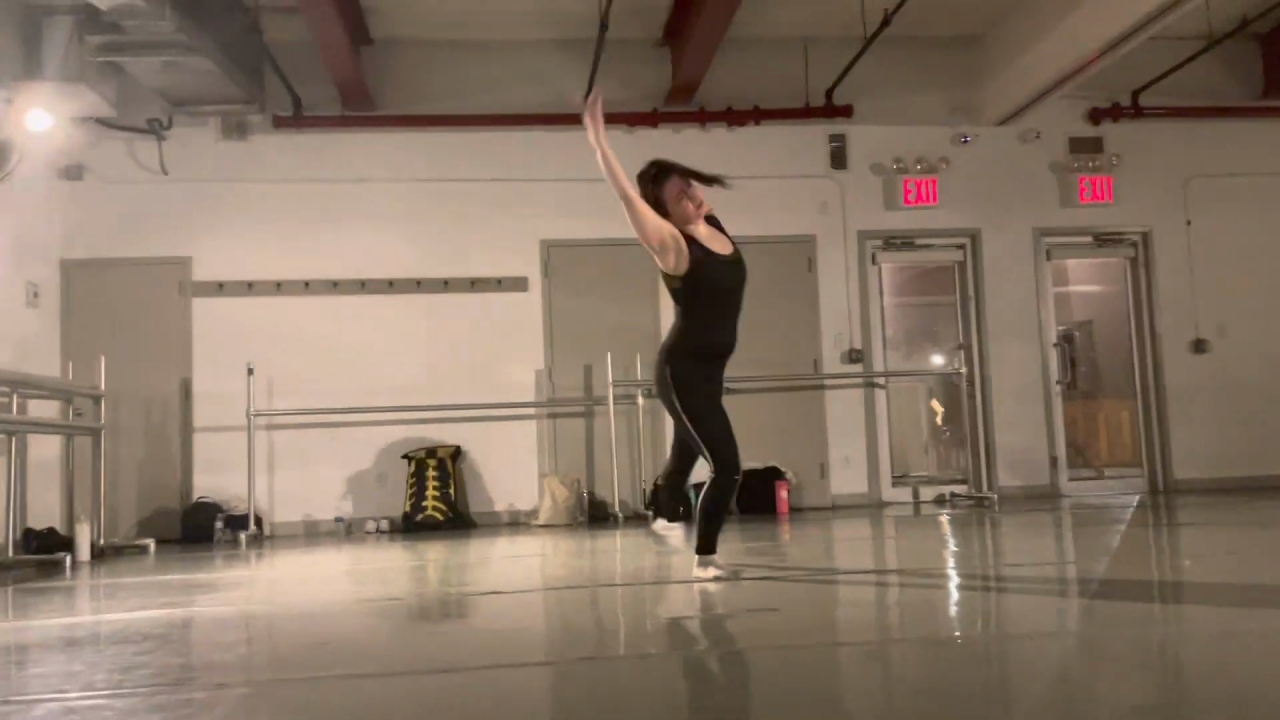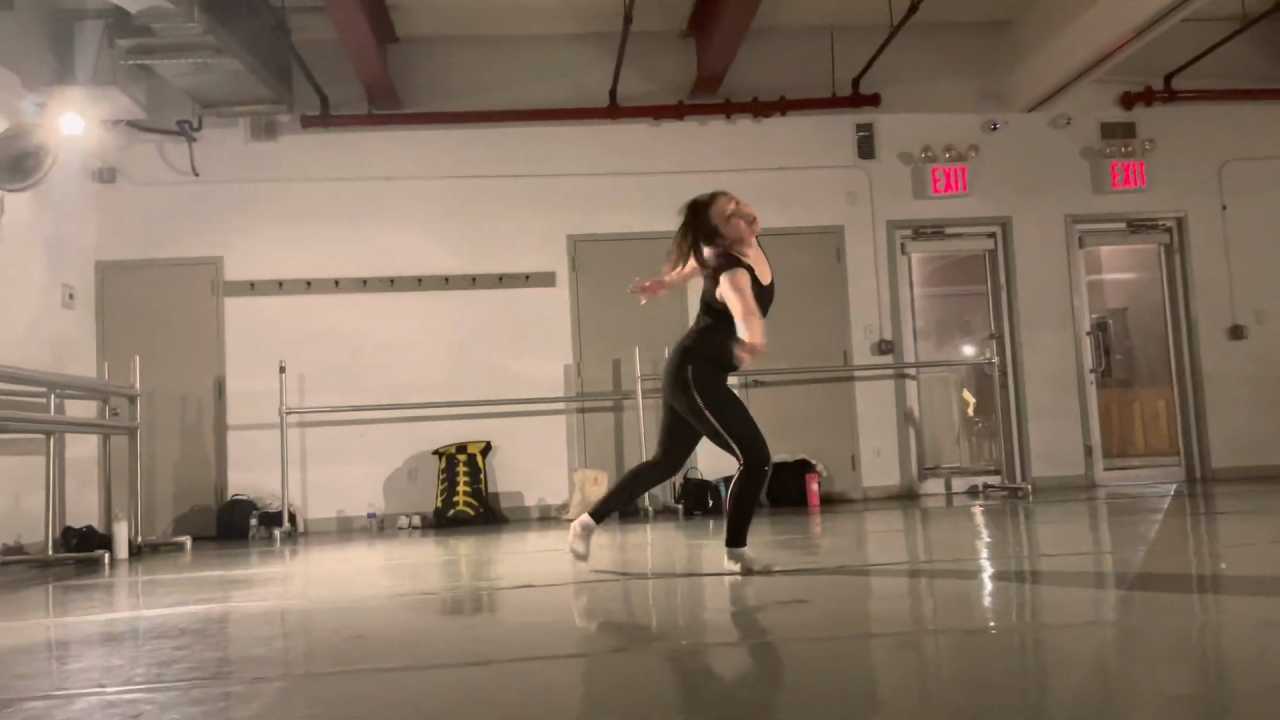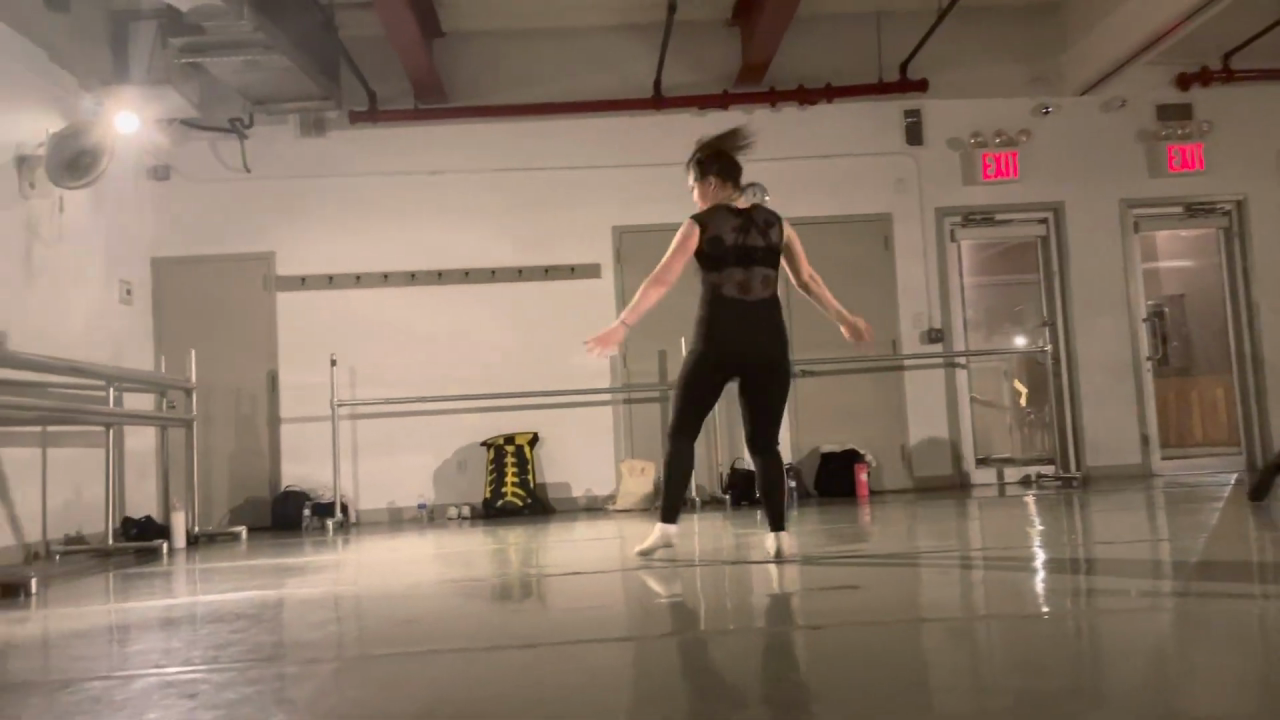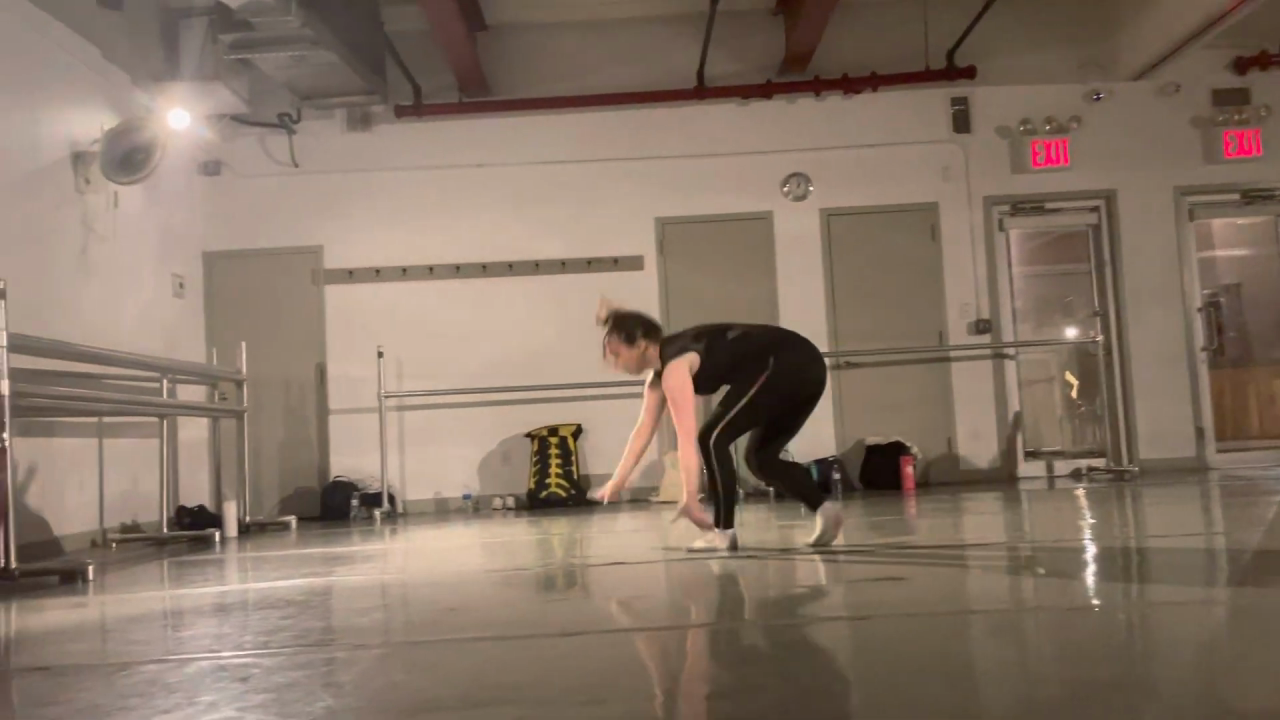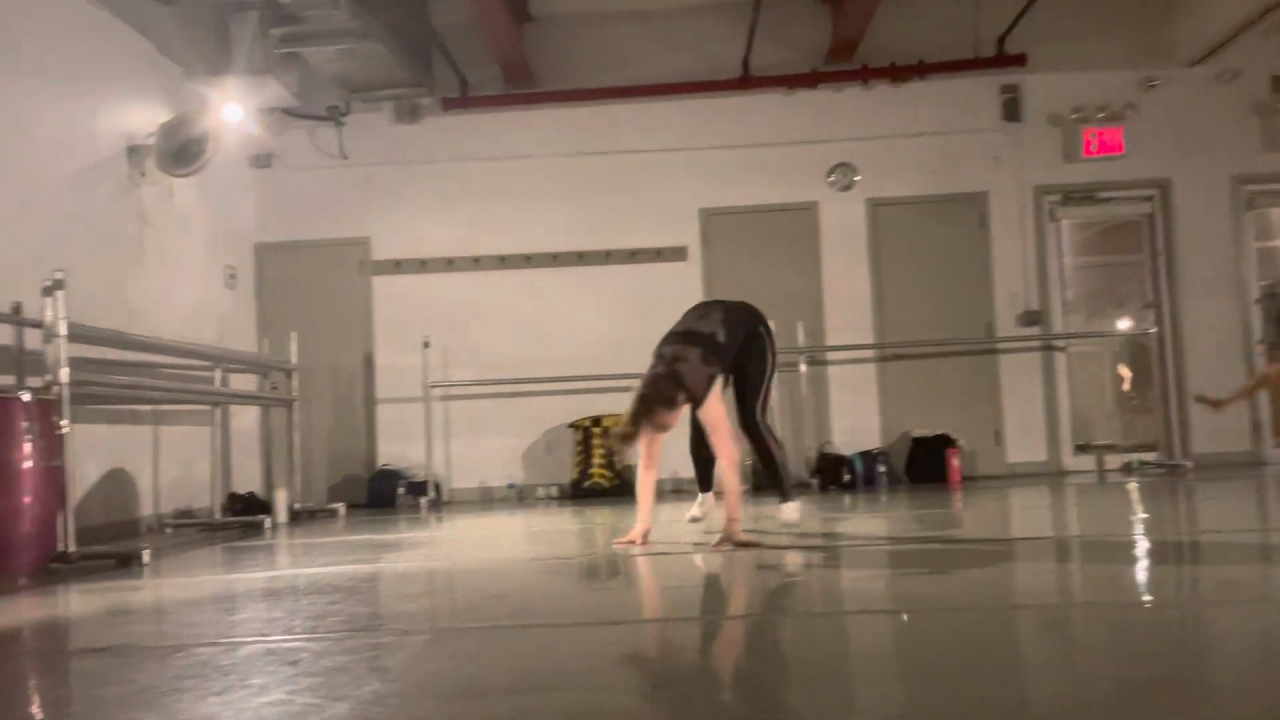
dt=0.4s
person 1, frame 1
left shoulder: (713, 224)
right shoulder: (674, 243)
right elbow: (630, 198)
right wrist: (597, 134)
left hip: (710, 368)
right hip: (685, 372)
left knee: (689, 449)
right knee: (726, 466)
left ankle: (665, 517)
right ankle: (706, 559)
person 1, frame 2
left shoulder: (751, 244)
right shoulder: (733, 272)
left elbow: (700, 260)
right elbow: (746, 312)
left wrist: (664, 283)
right wrist: (749, 341)
left hip: (693, 372)
right hip: (695, 375)
left knee: (667, 461)
right knee: (755, 458)
left ankle: (588, 521)
right ankle: (735, 552)
person 1, frame 3
left shoulder: (699, 225)
right shoulder: (775, 223)
left elbow: (660, 281)
right elbow: (807, 280)
left wrist: (621, 325)
right wrist: (845, 317)
left hip: (717, 340)
right hip: (768, 342)
left knee: (680, 435)
right knee: (763, 445)
left ankle: (666, 527)
right ankle: (777, 535)
person 1, frame 4
left shoulder: (675, 364)
right shoulder: (662, 371)
left elbow: (688, 438)
right elbow: (643, 430)
left wrist: (690, 498)
right wrist: (618, 480)
left hip: (782, 363)
left knee: (713, 438)
right knee: (760, 458)
left ankle: (724, 531)
right ankle: (824, 507)
person 1, frame 5
left shoulder: (703, 390)
right shoulder: (655, 396)
left elbow: (727, 460)
right elbow: (647, 465)
left wrist: (733, 523)
right wrist: (642, 525)
left hip: (752, 330)
left knee: (752, 420)
right knee: (701, 429)
left ankle: (788, 502)
right ankle: (705, 494)
